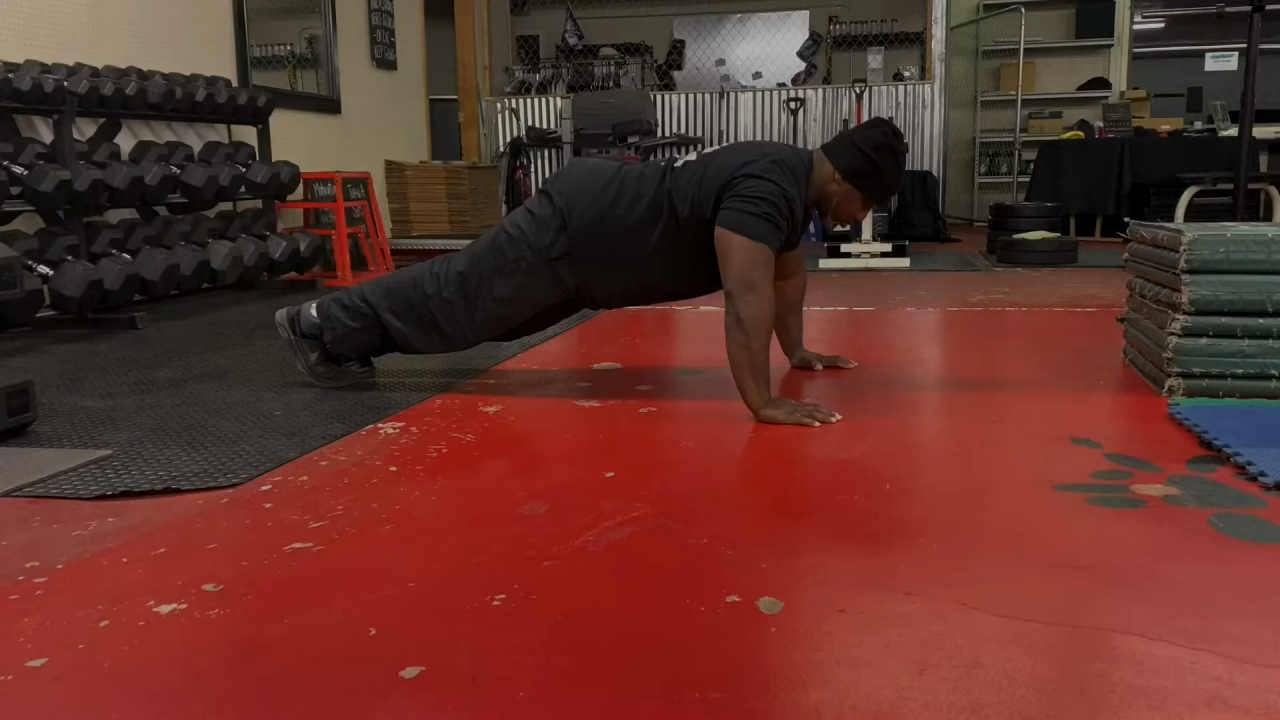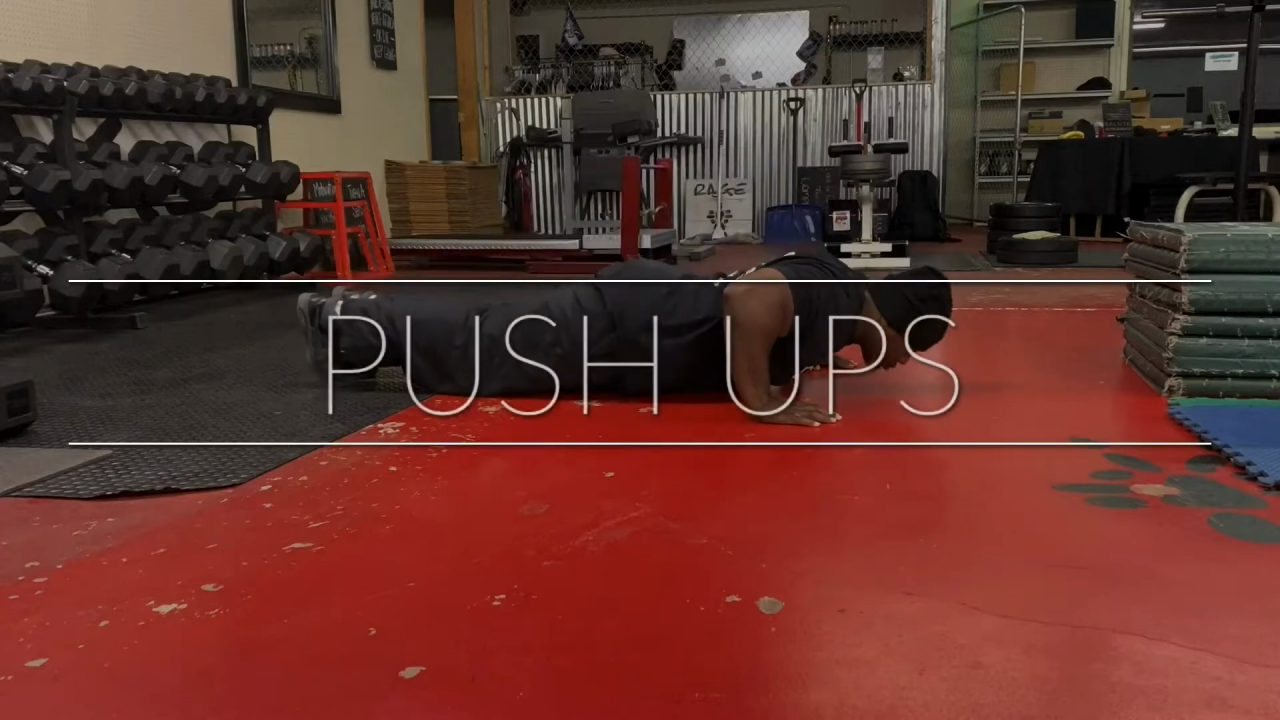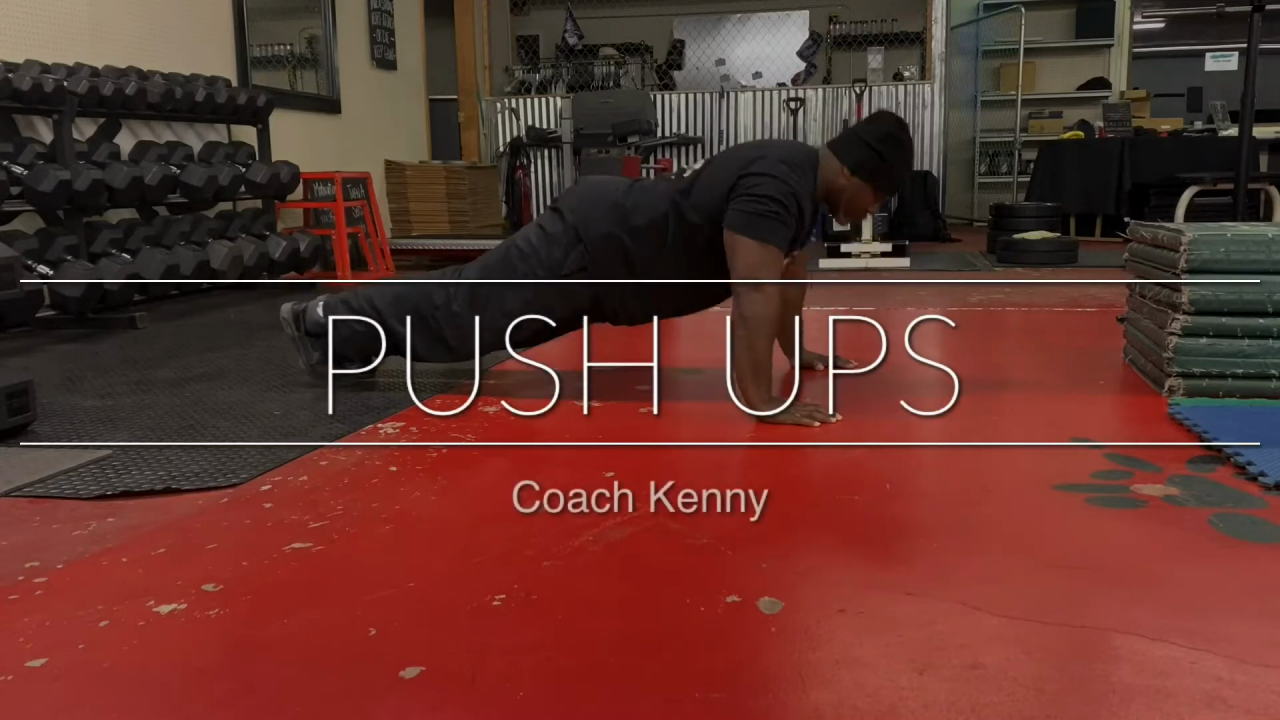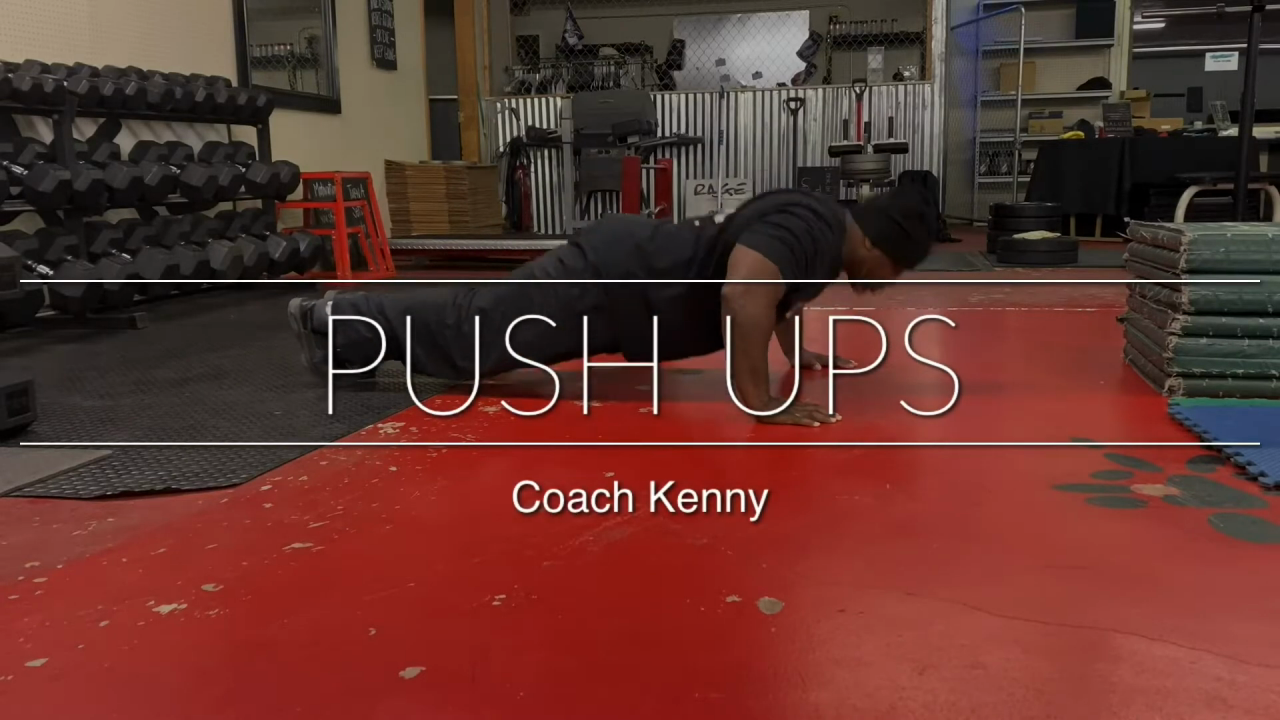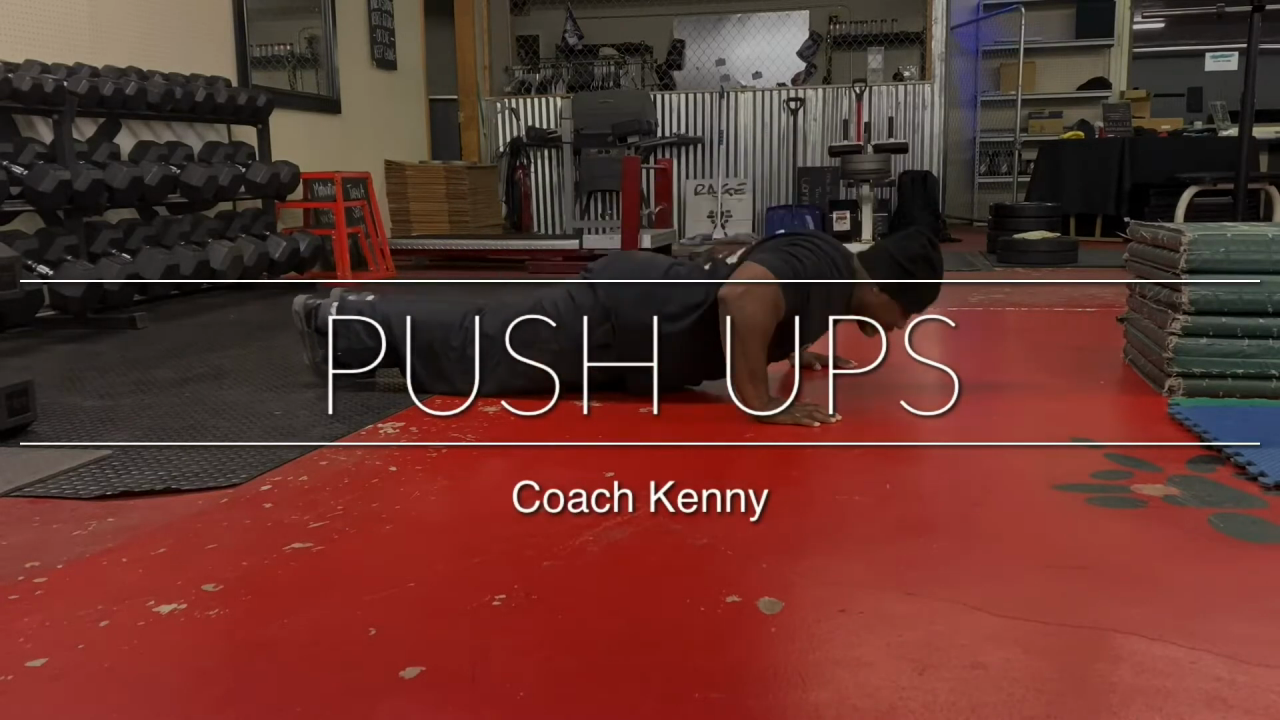
dt=1s
person 1, frame 1
left shoulder: (797, 182)
right shoulder: (771, 186)
left elbow: (785, 268)
right elbow: (747, 288)
left wrist: (797, 350)
right wrist: (762, 402)
left hip: (597, 232)
right hip: (576, 226)
left knee: (489, 311)
right knee: (453, 303)
left ankle: (343, 331)
right ankle: (319, 323)
person 1, frame 2
left shoulder: (837, 288)
right shoulder: (836, 298)
right elbow: (746, 297)
left wrist: (804, 356)
right wrist: (759, 400)
left hip: (640, 306)
right hip: (617, 332)
left knee: (492, 328)
right knee: (476, 349)
left ankle: (363, 314)
right ankle: (338, 318)
person 1, frame 3
left shoulder: (805, 179)
right shoulder: (782, 183)
left elbow: (788, 269)
right elbow: (753, 287)
left wrist: (794, 349)
right wrist: (760, 401)
left hip: (609, 246)
right hip: (588, 247)
left knee: (469, 306)
right knee: (456, 315)
left ankle: (339, 322)
right ankle: (321, 321)
person 1, frame 4
left shoulder: (823, 228)
right shoulder: (808, 229)
right elbow: (743, 294)
left wrist: (794, 349)
right wrist: (757, 399)
left hip: (624, 277)
right hip: (606, 282)
left knee: (481, 322)
right knee: (468, 332)
left ankle: (355, 312)
right ankle: (331, 321)
person 1, frame 5
left shoulder: (832, 268)
right shoulder: (824, 277)
right elbow: (740, 295)
left wrist: (791, 351)
right wrist: (759, 401)
left hip: (637, 298)
right hip: (614, 323)
left knee: (491, 333)
right knee: (470, 348)
left ankle: (361, 310)
right ankle: (332, 320)
